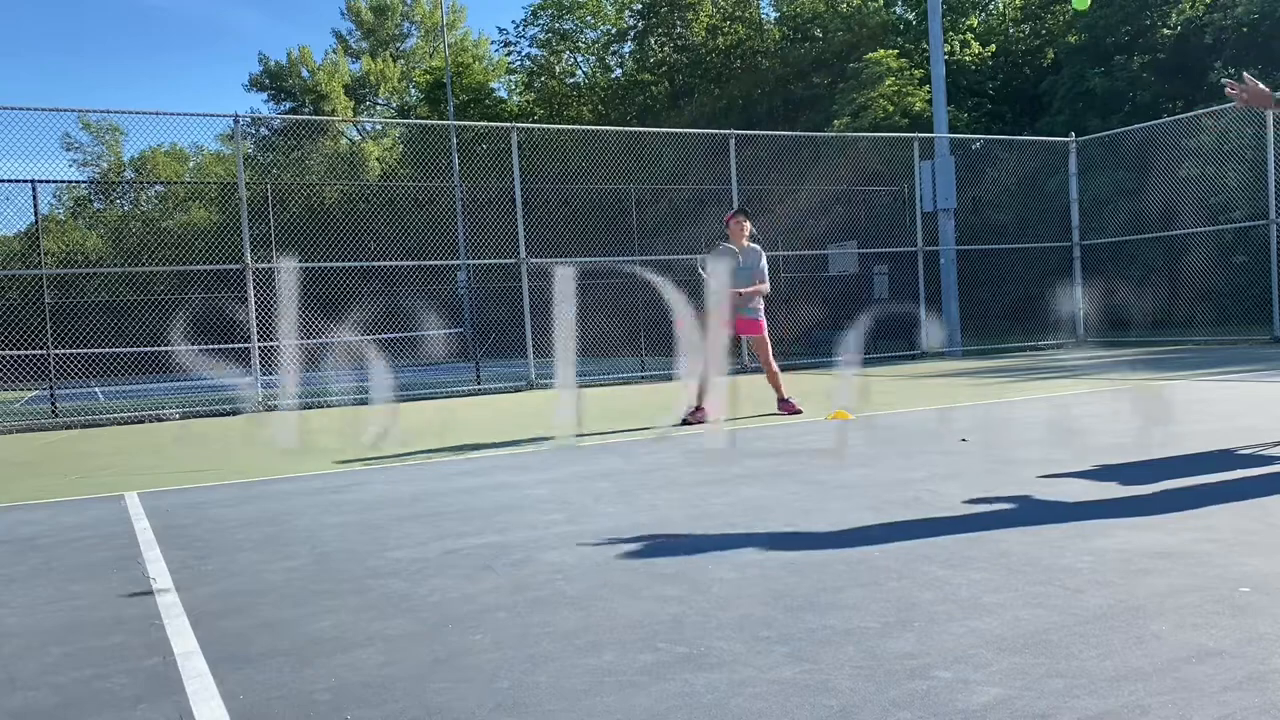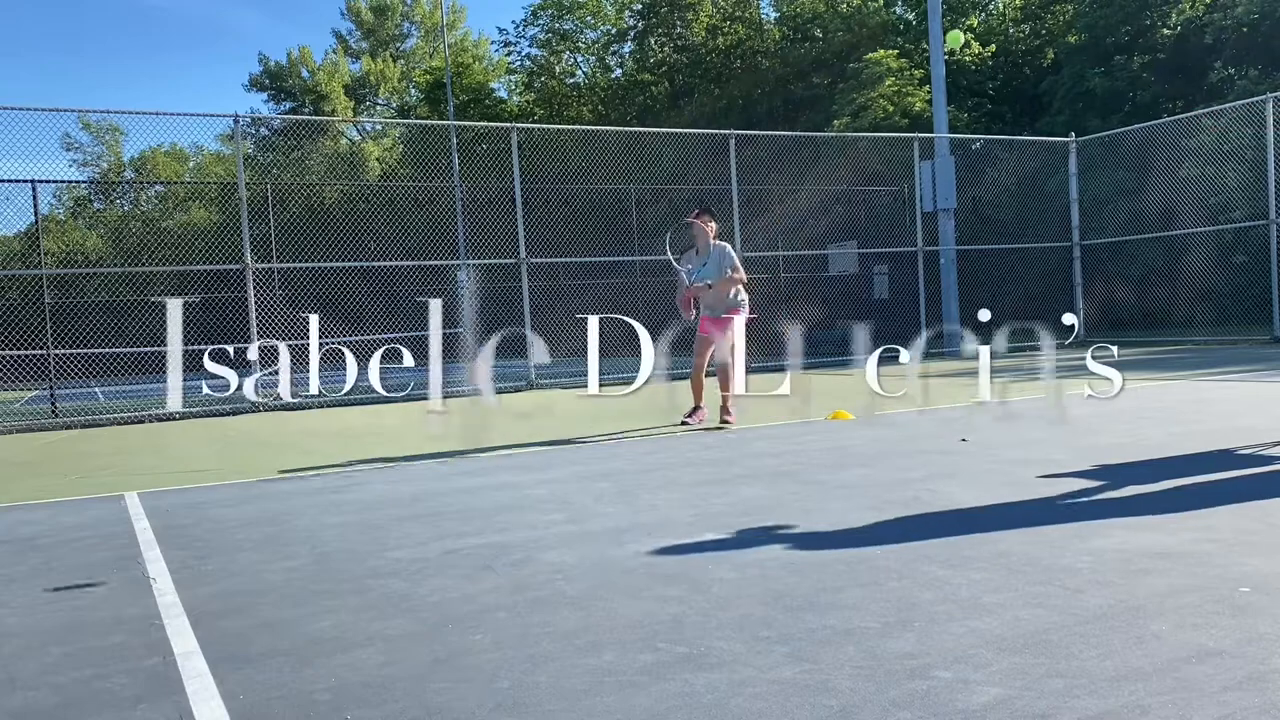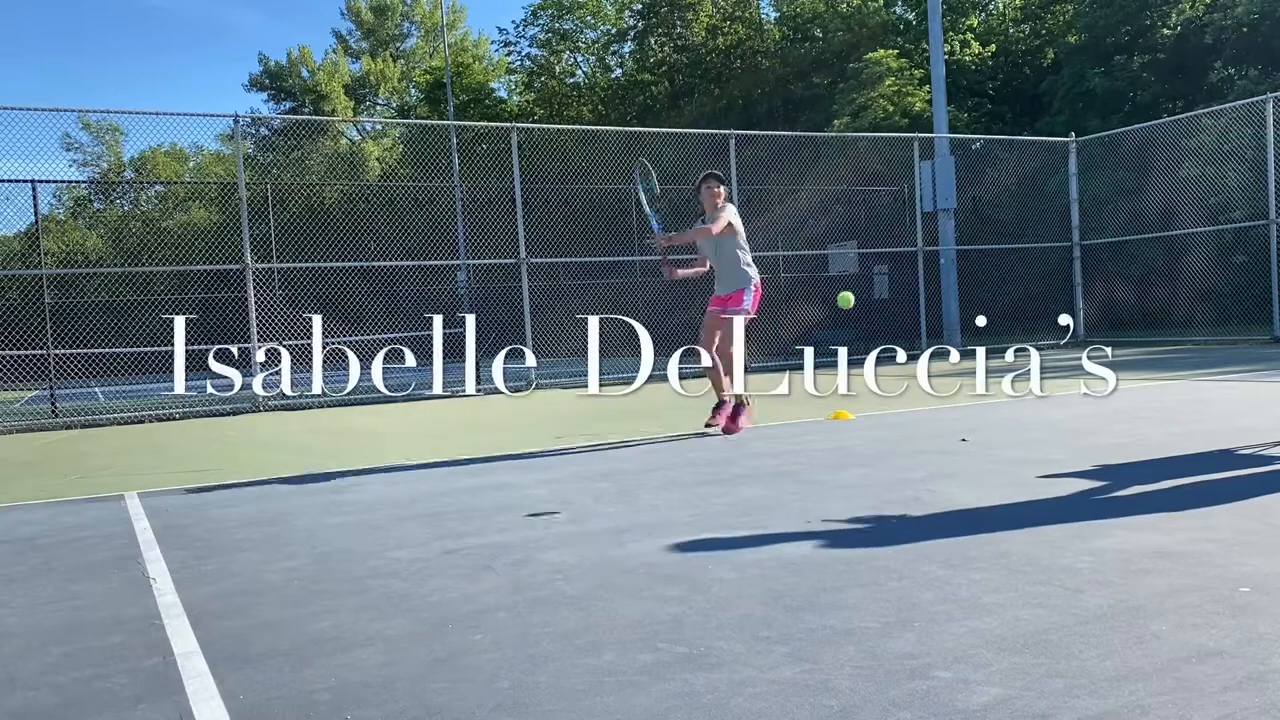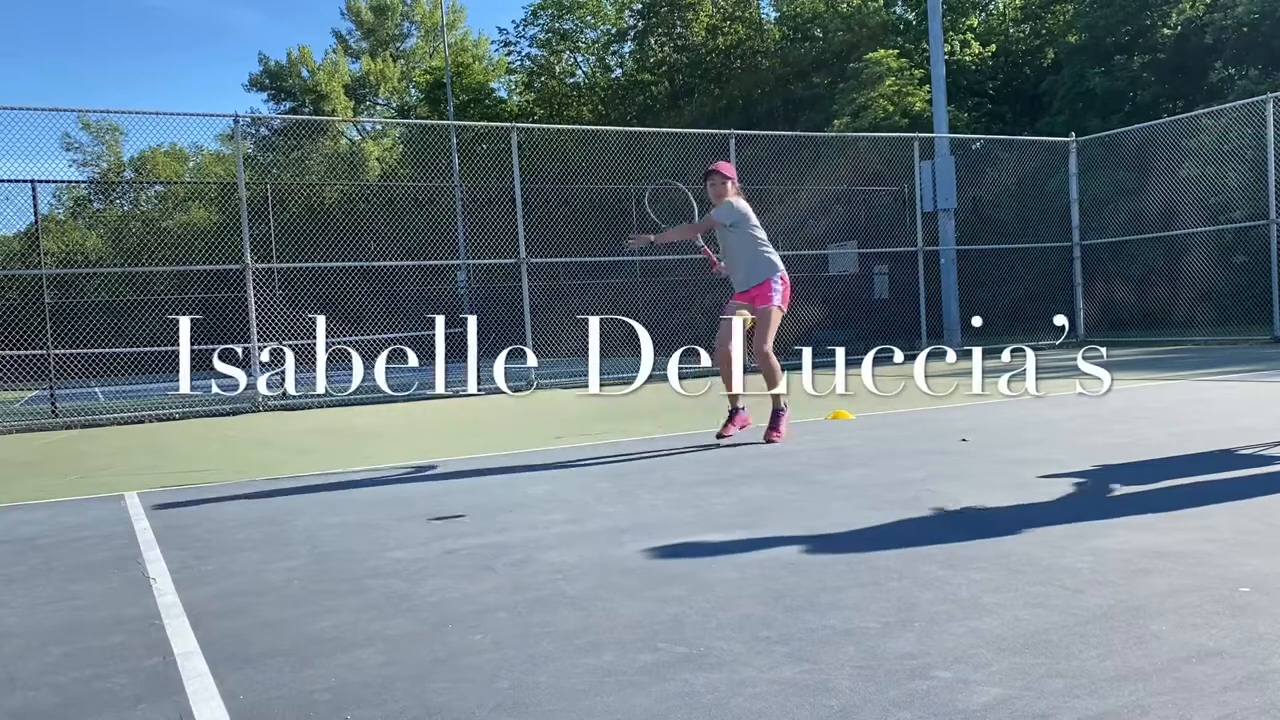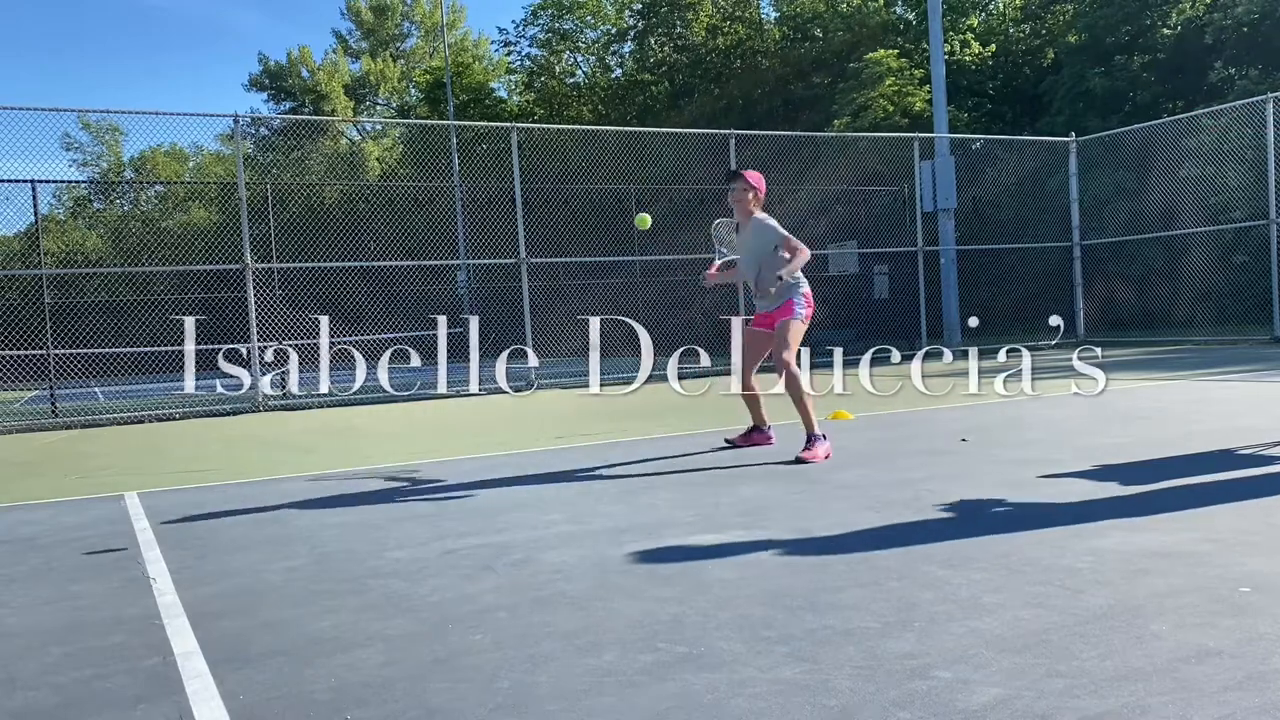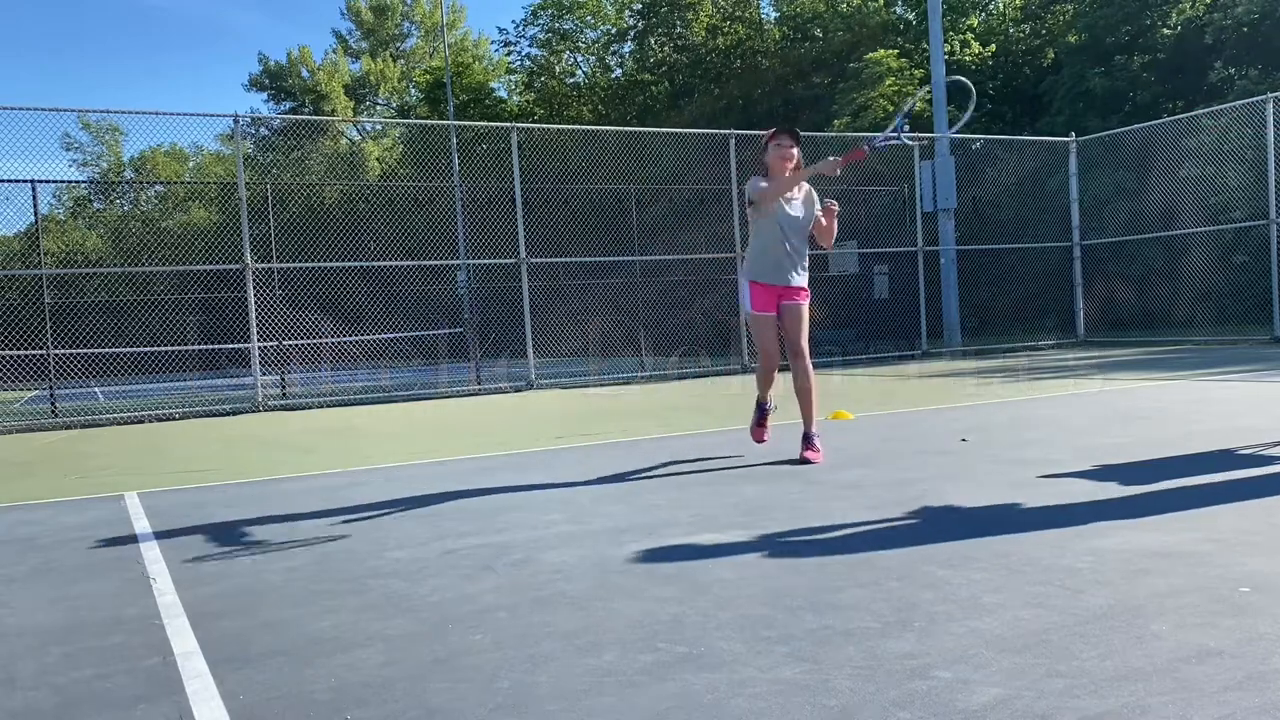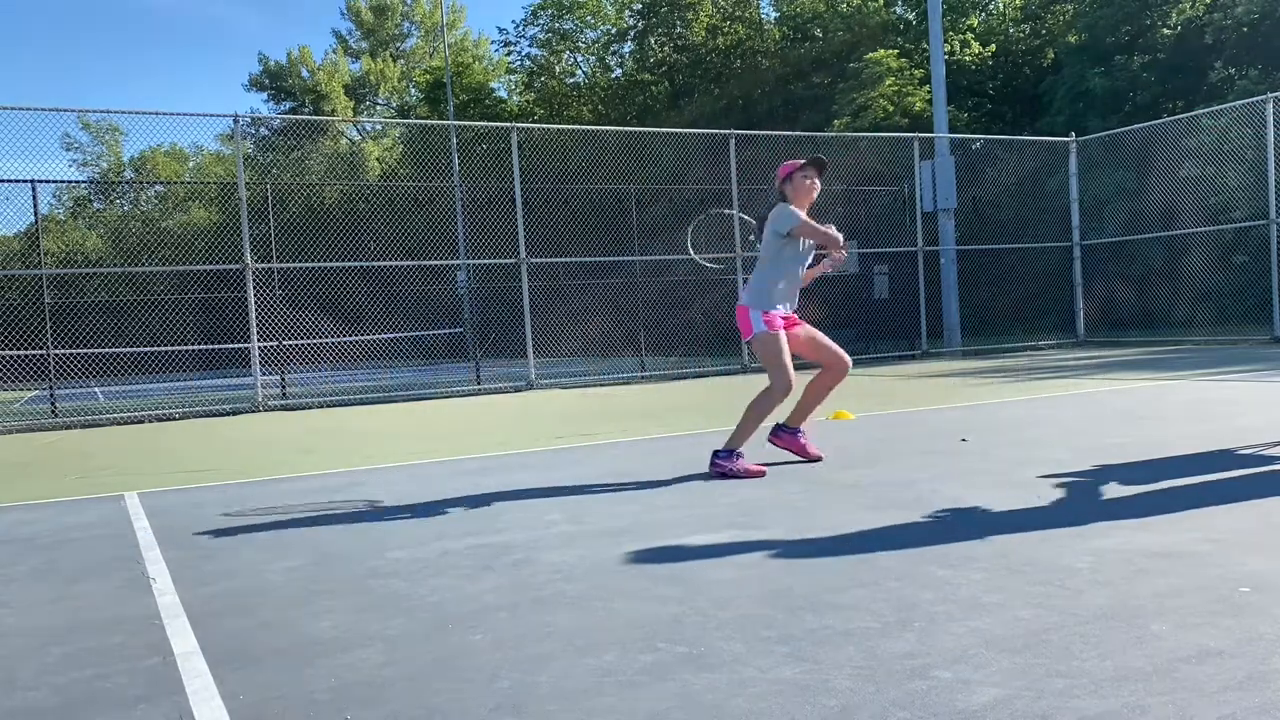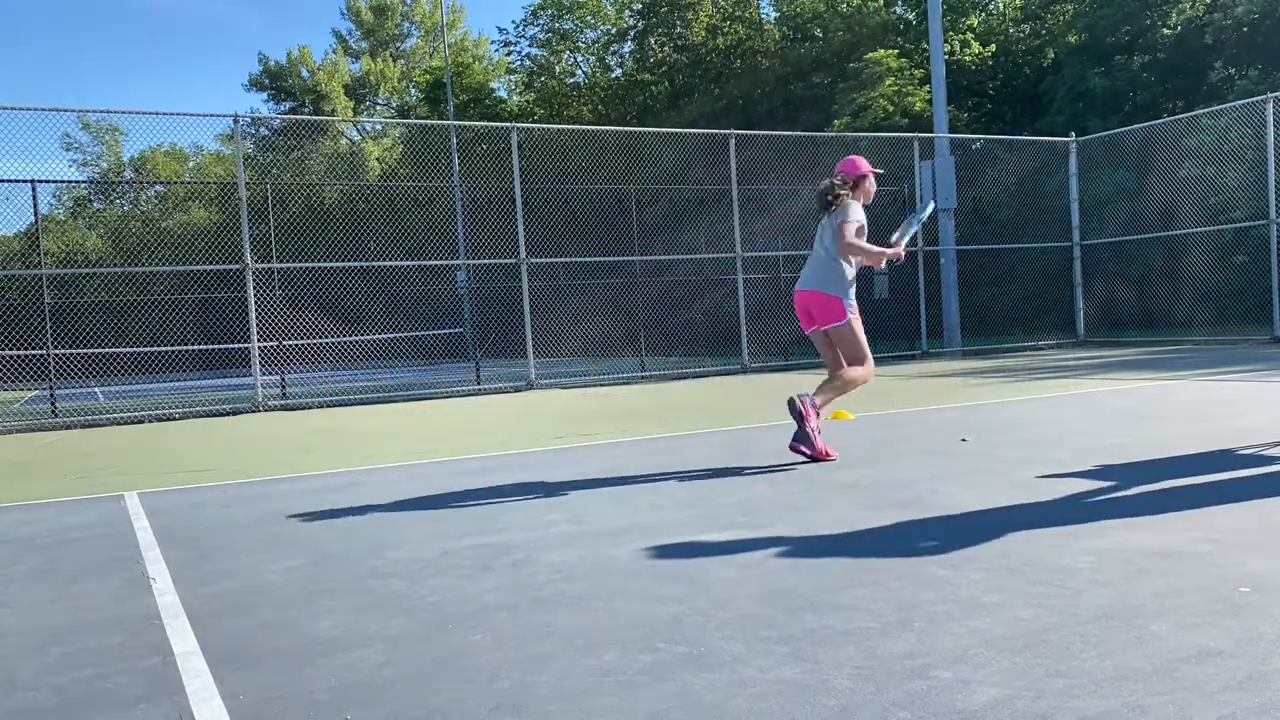
dt=0.3s
person 1, frame 1
left shoulder: (756, 252)
right shoulder: (719, 256)
left elbow: (765, 287)
left wrist: (740, 293)
left hip: (752, 313)
left knee: (768, 362)
left ankle: (783, 399)
right ankle: (700, 408)
person 1, frame 2
left shoulder: (723, 249)
right shoulder: (687, 258)
left elbow: (740, 277)
right elbow: (683, 293)
left wrist: (707, 287)
right wrist: (686, 308)
left hip: (734, 309)
right hip: (708, 315)
left knee: (723, 351)
right knee: (698, 366)
left ankle: (726, 407)
right ankle: (698, 407)
person 1, frame 3
left shoulder: (728, 212)
right shoulder: (700, 224)
left elbow: (710, 232)
left wrist: (669, 239)
right wrist: (679, 272)
left hip: (744, 289)
right hip: (721, 292)
left knee: (725, 347)
right knee: (705, 346)
left ankle: (740, 403)
right ankle: (723, 402)
person 1, frame 4
left shoulder: (733, 206)
right shoulder: (723, 215)
left elbow: (693, 230)
left wrist: (652, 239)
right wrist: (728, 267)
left hip: (769, 282)
right hip: (744, 291)
left knee: (762, 348)
right knee: (722, 348)
left ankle: (779, 410)
right ankle: (737, 411)
person 1, frame 5
left shoulder: (763, 224)
right shoulder: (743, 232)
left elbow: (801, 251)
left wrist: (779, 277)
right wrist: (716, 276)
left hip: (793, 300)
right hip: (766, 310)
left knee: (784, 361)
right knee: (741, 370)
left ankle: (816, 438)
right ankle: (761, 428)
person 1, frame 6
left shoulder: (808, 193)
right shoulder: (757, 186)
left elbow: (825, 241)
right elbow: (778, 188)
left wrist: (831, 218)
right wrist: (816, 169)
left hip: (794, 285)
right hip: (758, 281)
left knee: (800, 353)
right knee: (769, 359)
left ankle: (810, 435)
right ankle: (763, 403)
person 1, frame 7
left shoulder: (803, 222)
right shoulder: (783, 214)
right elbow: (833, 240)
left wrist: (821, 265)
right wrist: (833, 246)
left hip: (782, 311)
right hip: (760, 309)
left knee: (840, 364)
right knee: (782, 383)
left ankle: (789, 430)
right ankle: (727, 455)
person 1, frame 8
left shoulder: (835, 212)
right shoulder: (851, 208)
right elbow: (844, 245)
left wrist: (863, 260)
right wrist: (885, 253)
left hip: (805, 295)
right hip: (831, 296)
left knee: (840, 370)
right knee: (863, 369)
left ankle: (807, 432)
right ankle: (809, 404)
